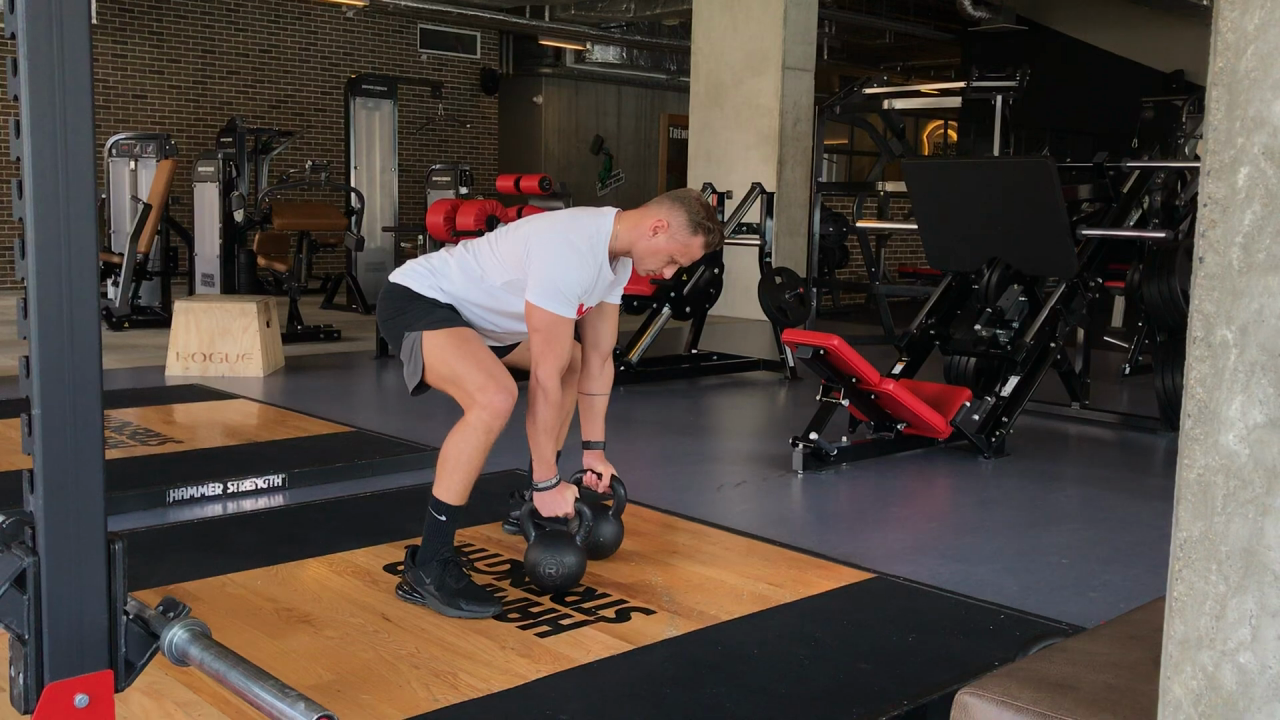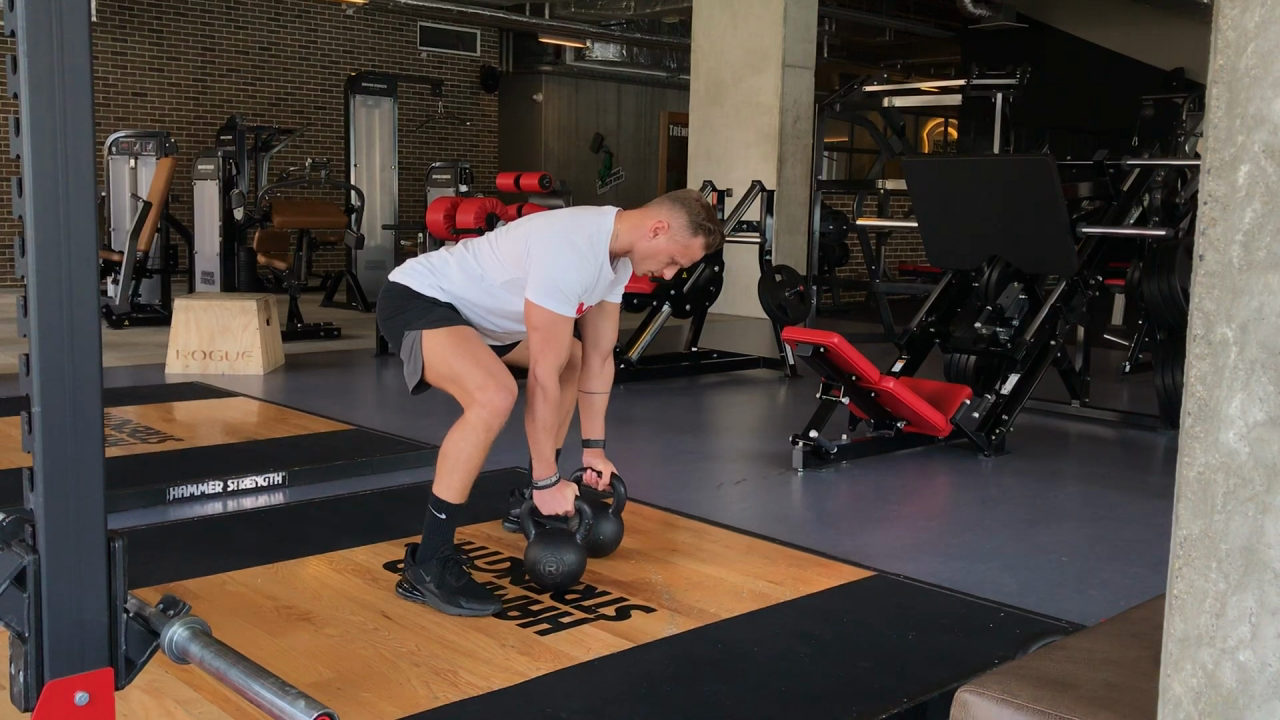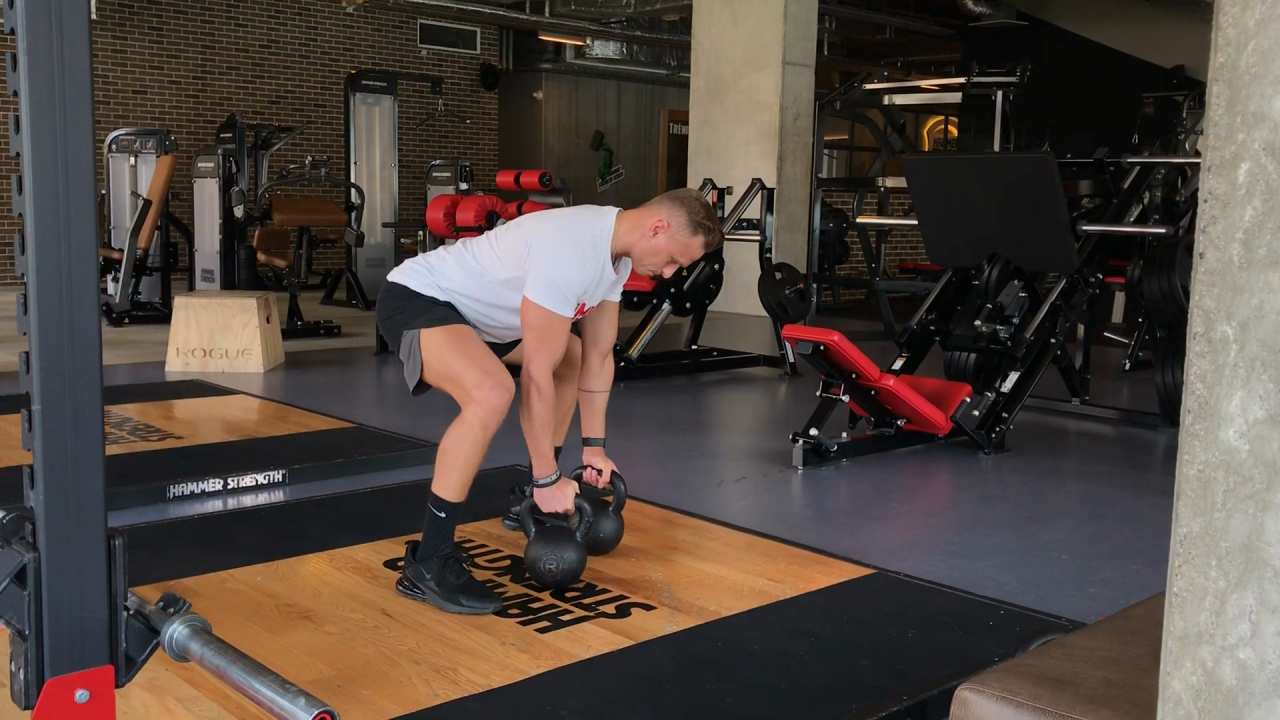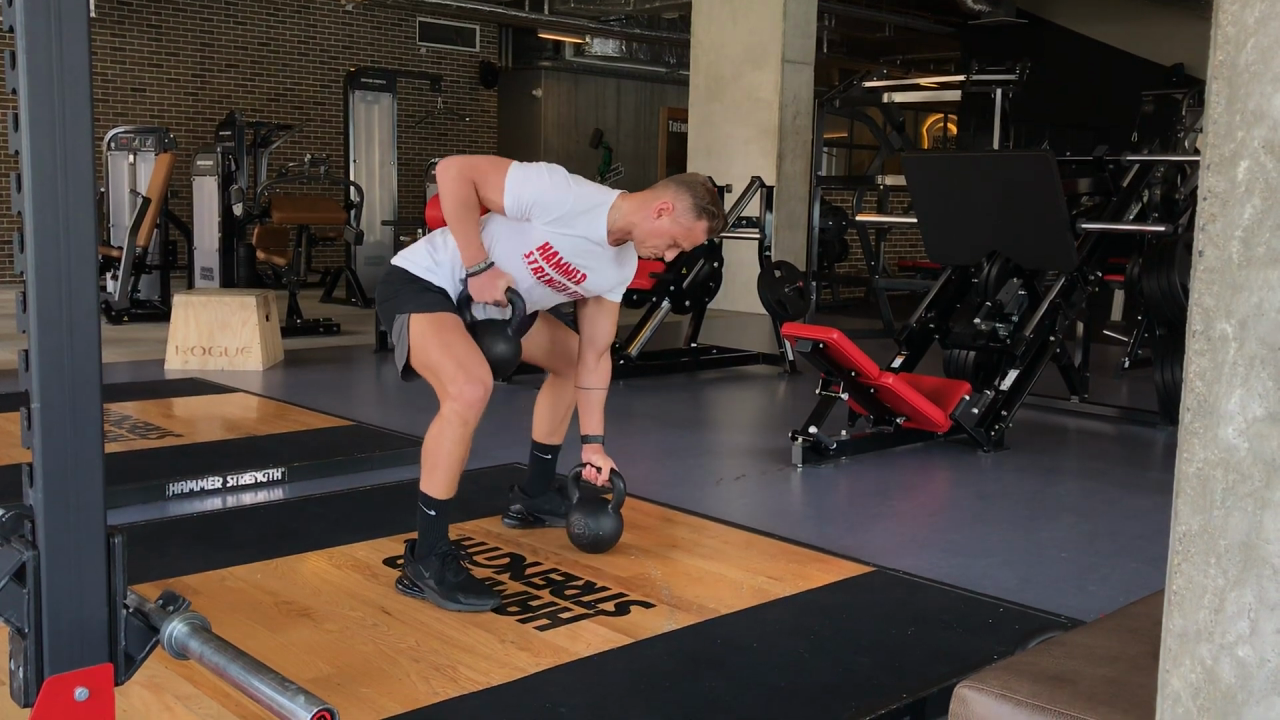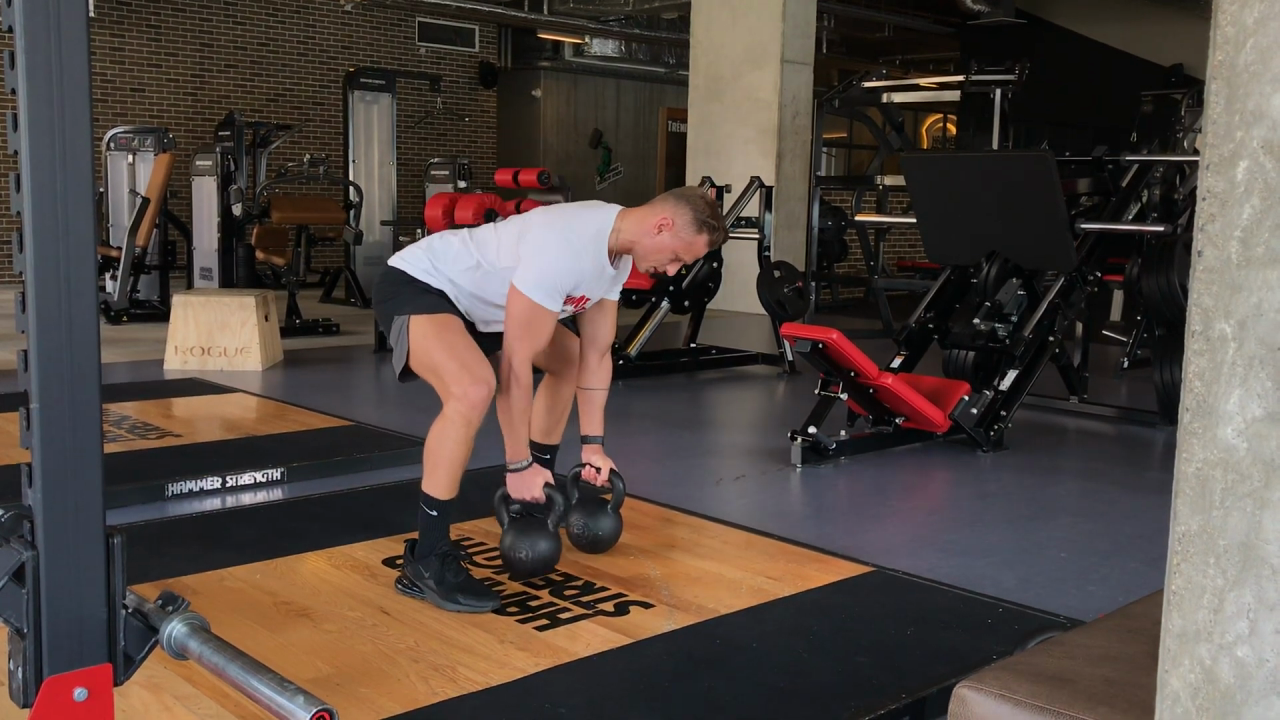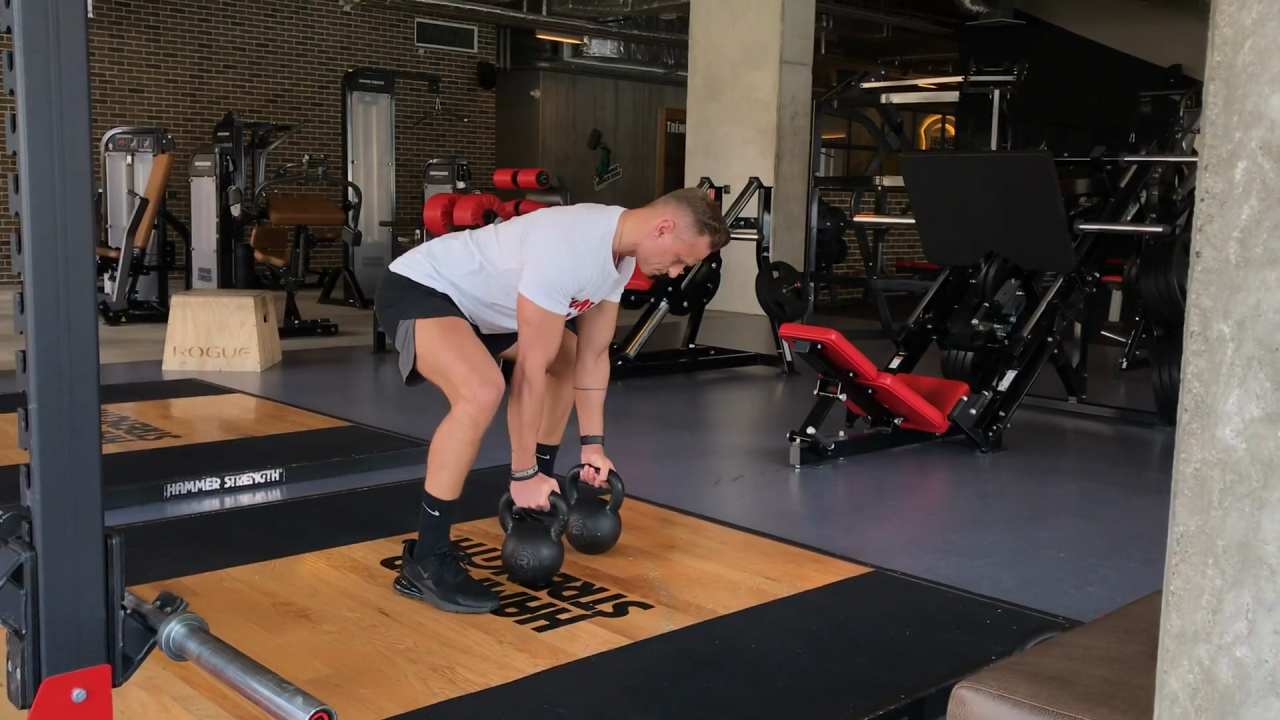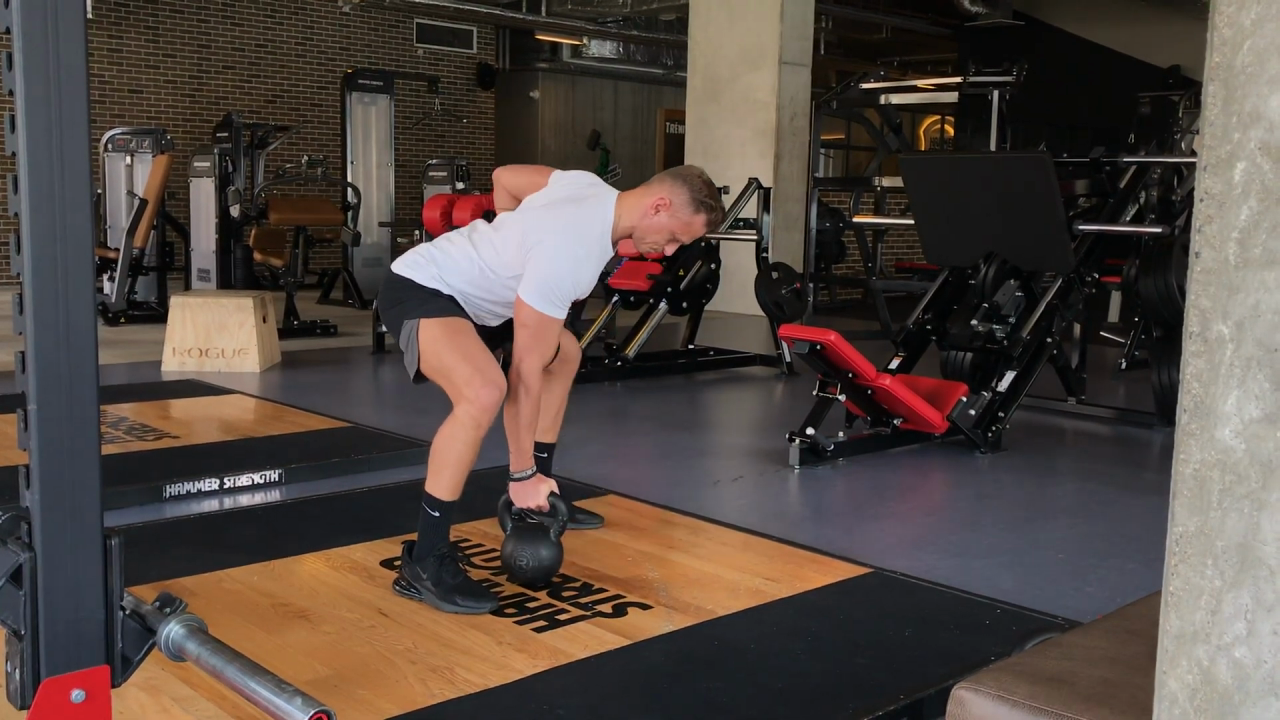
dt=0.7s
person 1, frame 1
left shoulder: (617, 252)
right shoulder: (570, 251)
left elbow: (597, 358)
right elbow: (545, 378)
left wrist: (594, 450)
right wrist: (548, 482)
left hip: (471, 305)
right hip: (418, 298)
left knee: (573, 359)
right knee: (494, 397)
left ankle: (529, 502)
right ankle: (428, 567)
person 1, frame 2
left shoulder: (617, 253)
right shoulder: (571, 251)
left elbow: (597, 357)
right elbow: (543, 376)
left wrist: (594, 448)
right wrist: (547, 480)
left hip: (471, 304)
right hip: (418, 297)
left knee: (572, 358)
right knee: (494, 396)
left ankle: (528, 500)
right ankle: (429, 565)
person 1, frame 3
left shoulder: (615, 253)
right shoulder: (571, 250)
left elbow: (597, 356)
right elbow: (537, 374)
left wrist: (594, 446)
right wrist: (547, 478)
left hip: (471, 306)
right hip: (417, 296)
left knee: (573, 358)
right knee: (491, 394)
left ankle: (528, 498)
right ankle: (430, 563)
person 1, frame 4
left shoulder: (621, 264)
right shoulder: (561, 194)
left elbow: (594, 355)
right elbow: (453, 169)
left wrist: (593, 443)
right wrist: (479, 268)
right hip: (422, 281)
left knee: (570, 359)
right knee: (470, 389)
left ankle: (534, 496)
right ankle: (427, 561)
person 1, frame 5
left shoulder: (616, 255)
right shoulder: (566, 246)
left elbow: (596, 353)
right elbow: (516, 361)
left wrist: (593, 444)
right wrist: (518, 463)
left hip: (474, 296)
right hip: (416, 284)
left knee: (570, 358)
right knee: (474, 390)
left ankle: (537, 495)
right ankle: (427, 561)
person 1, frame 6
left shoulder: (620, 253)
right shoulder: (568, 249)
left elbow: (591, 354)
right elbow: (532, 369)
left wrist: (593, 445)
right wrist: (524, 473)
left hip: (470, 295)
right hip: (417, 287)
left knee: (567, 358)
right knee: (481, 392)
left ankle: (539, 498)
right ankle: (426, 561)
person 1, frame 7
left shoulder: (594, 190)
right shoulder: (570, 250)
left elbow: (503, 177)
right elbow: (527, 370)
right wrist: (521, 474)
left hip: (463, 283)
right hip: (420, 287)
left knee: (565, 353)
right knee: (484, 393)
left ankle: (539, 496)
right ankle: (425, 562)
